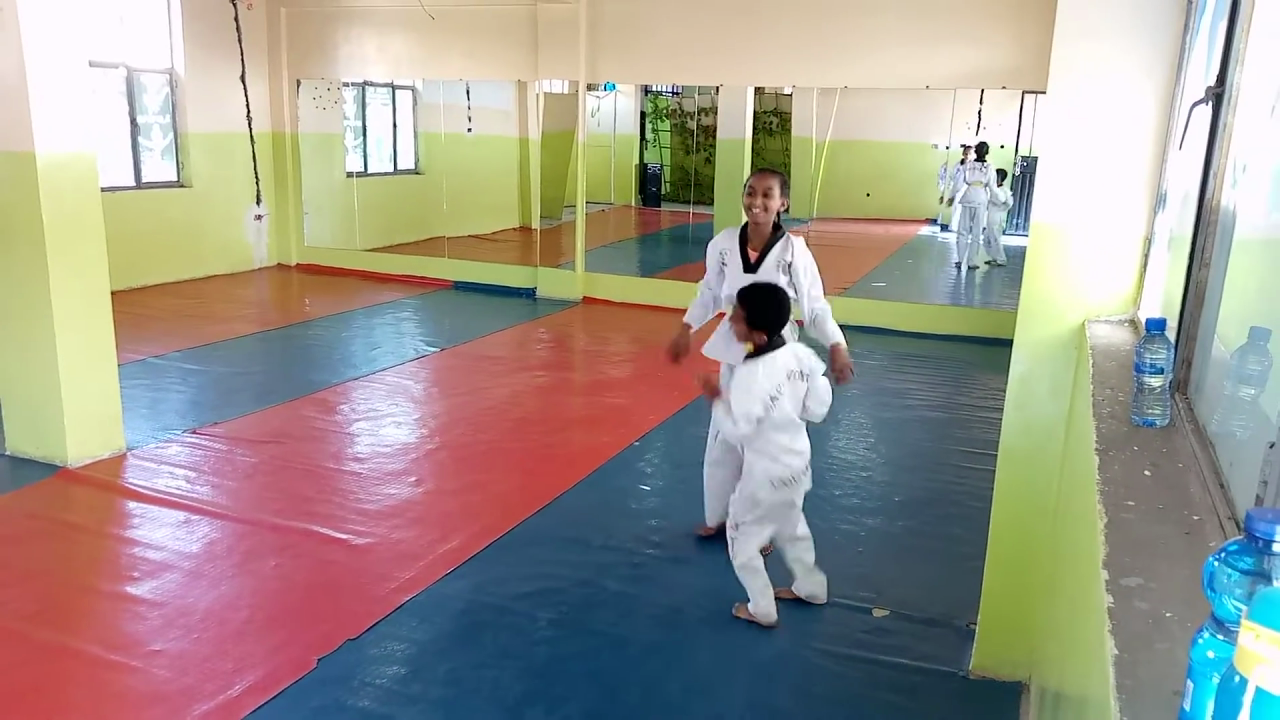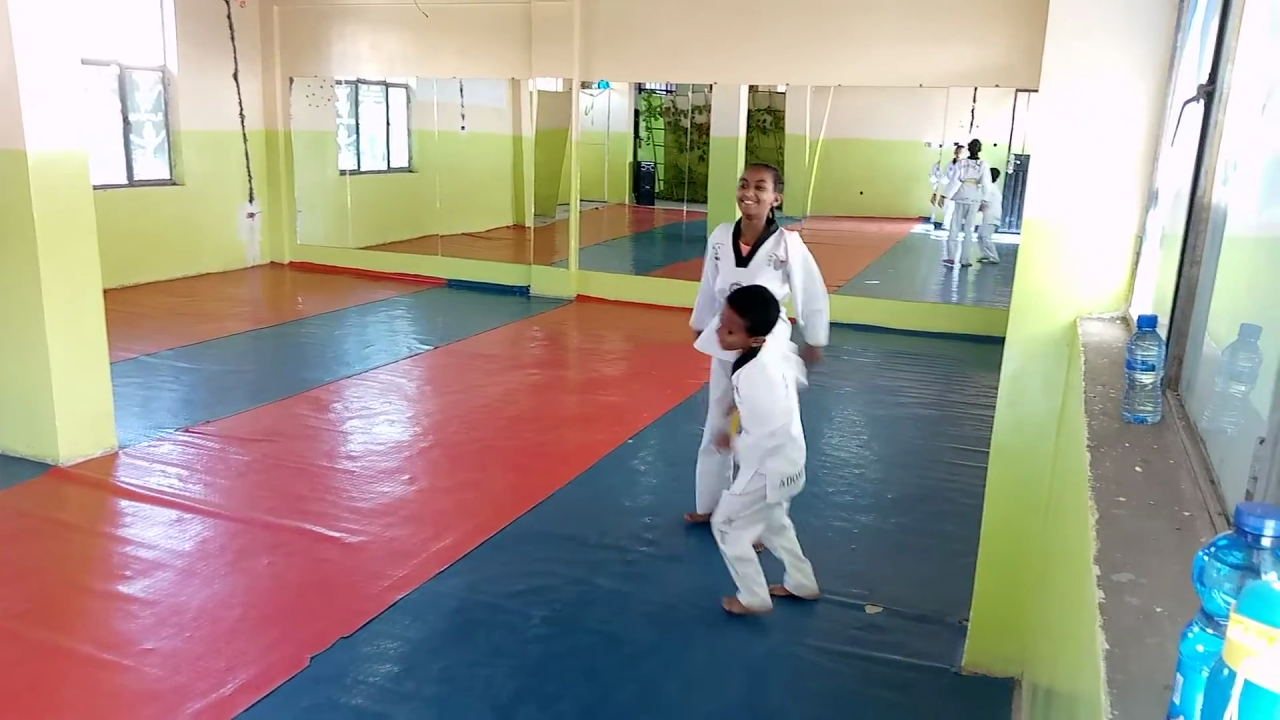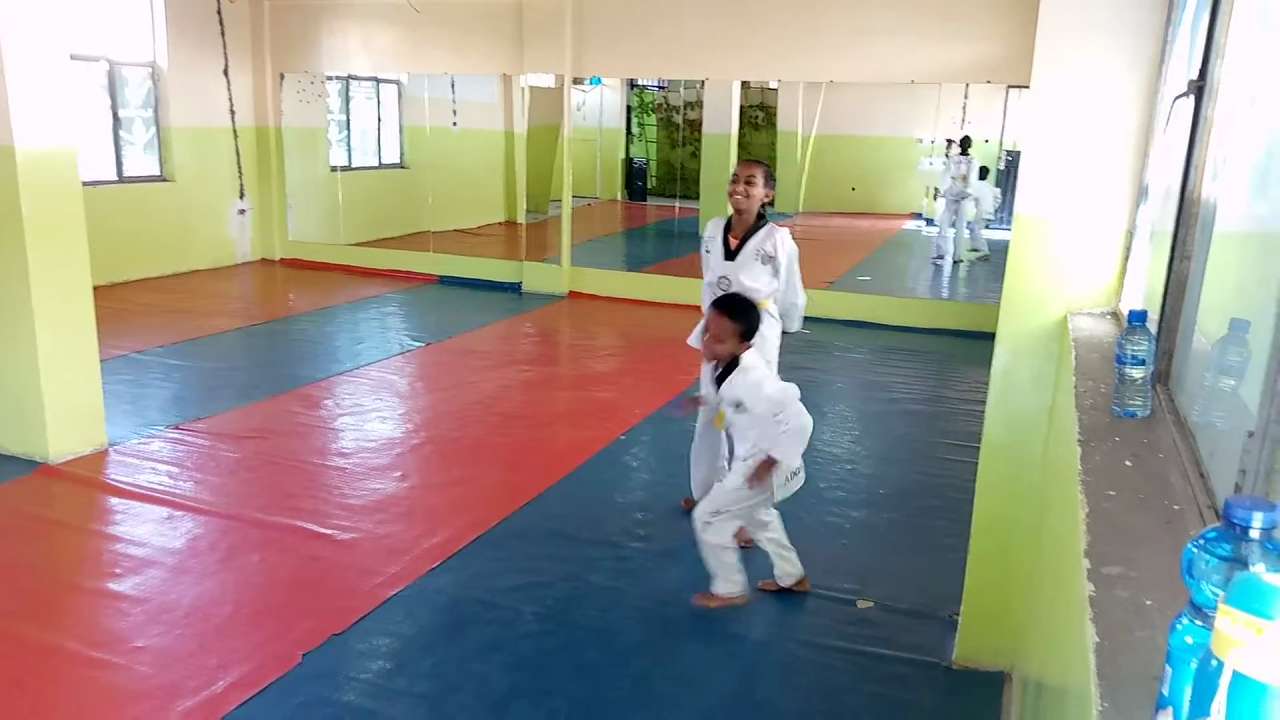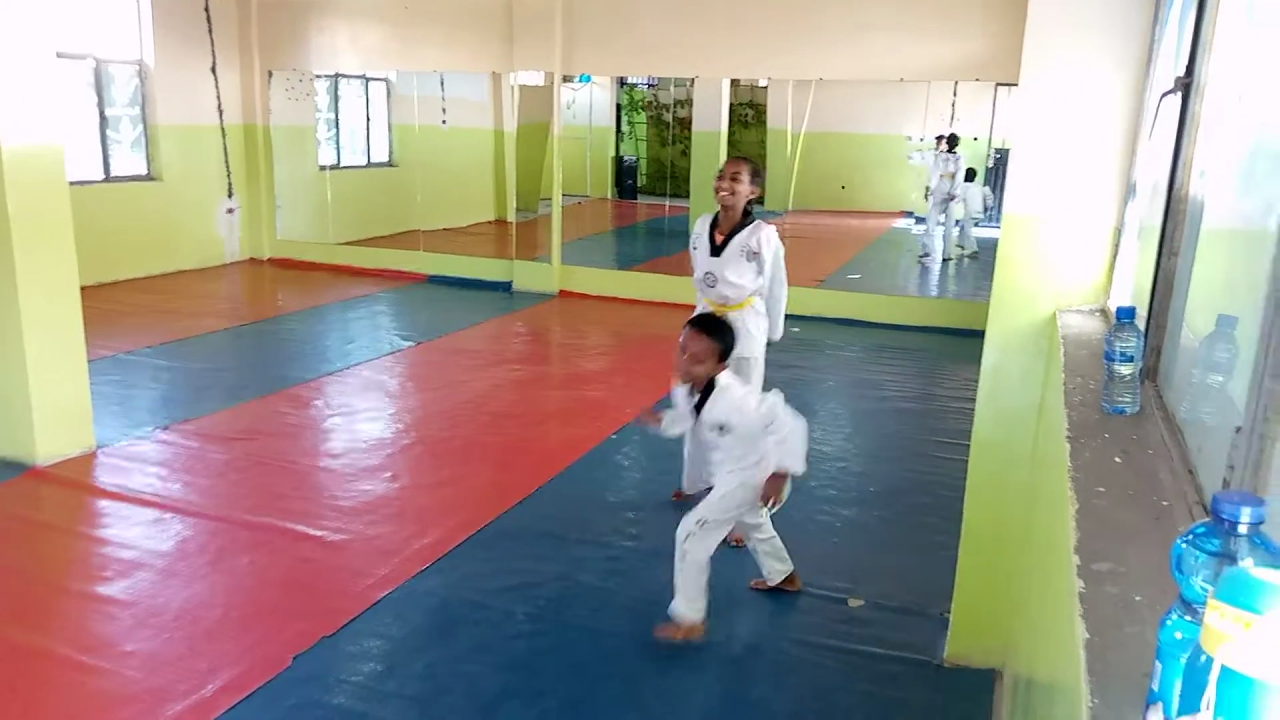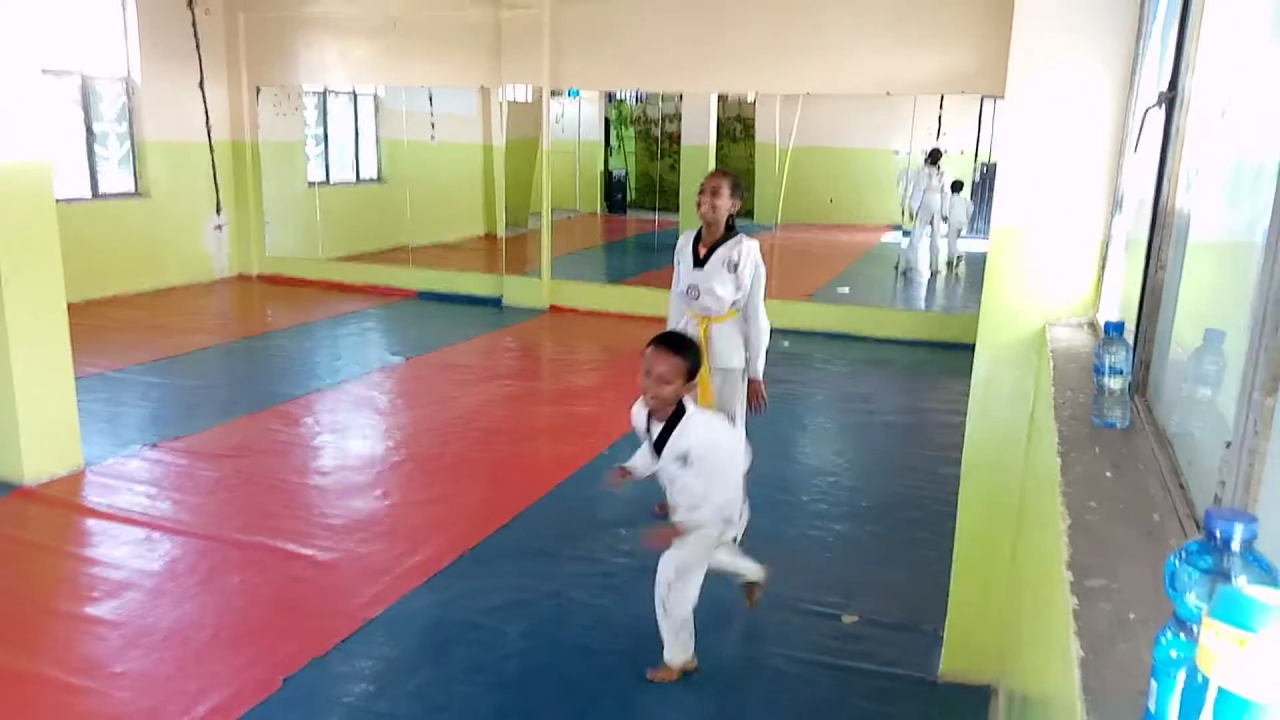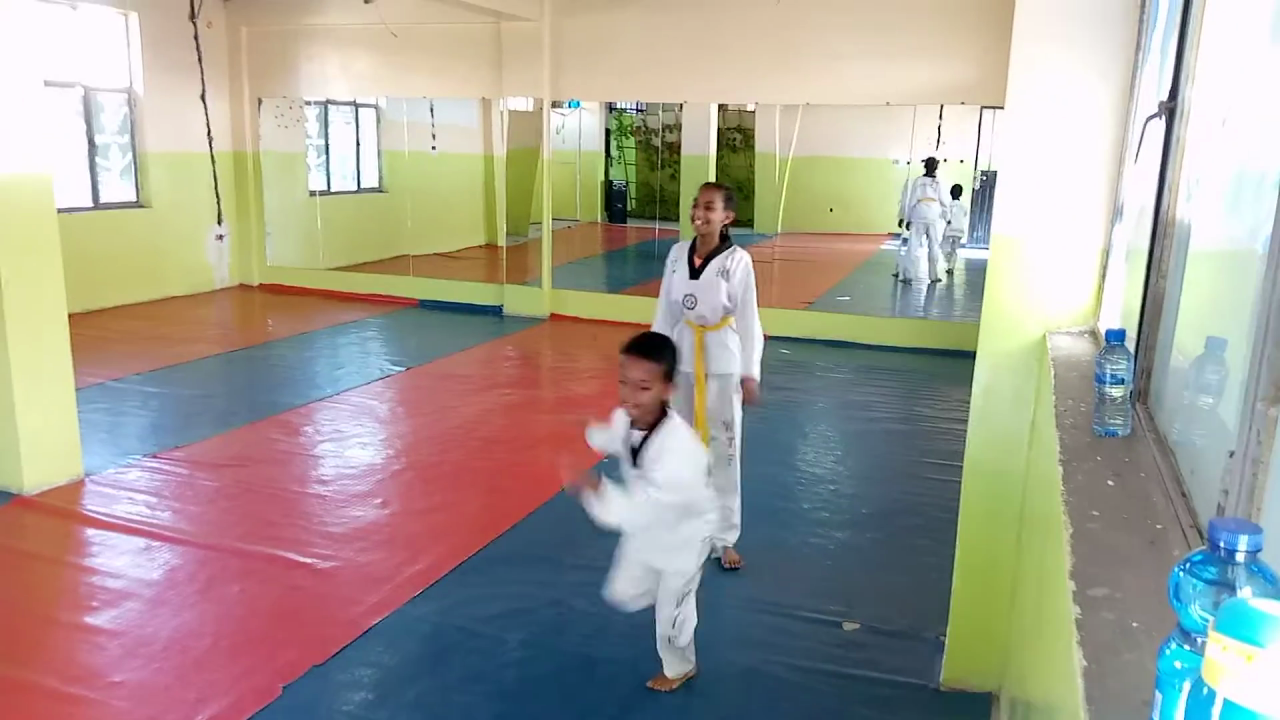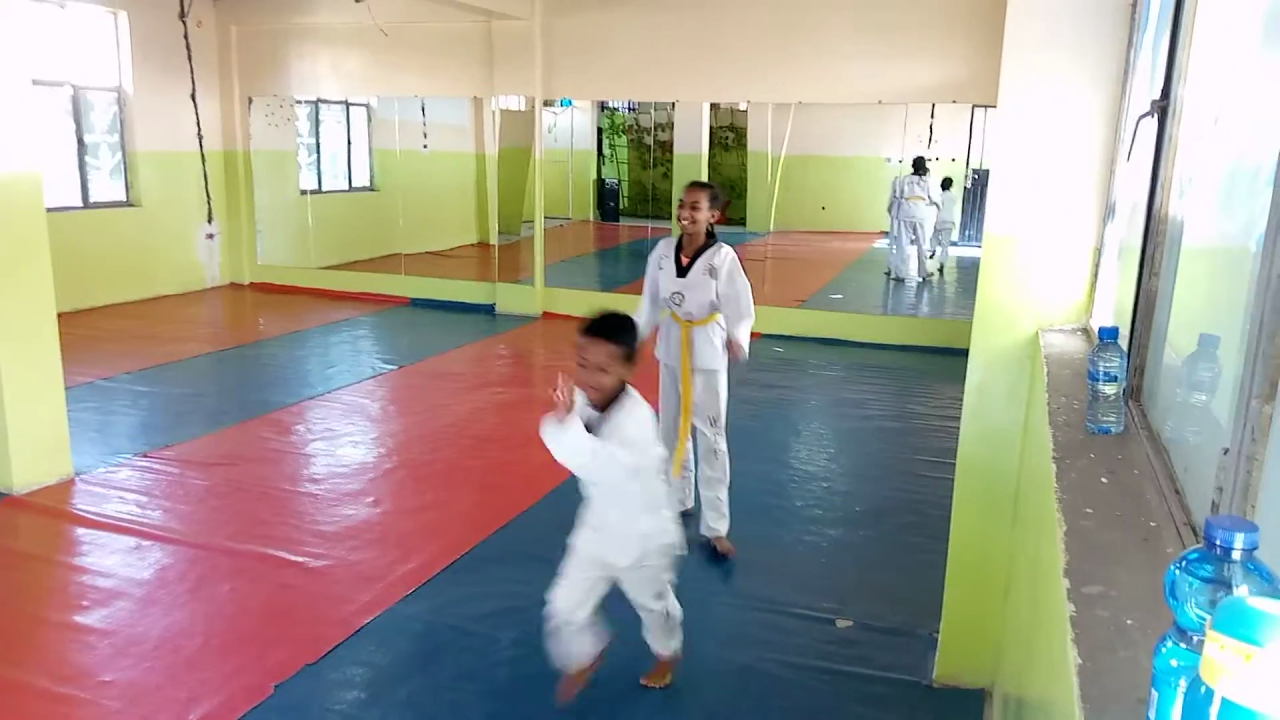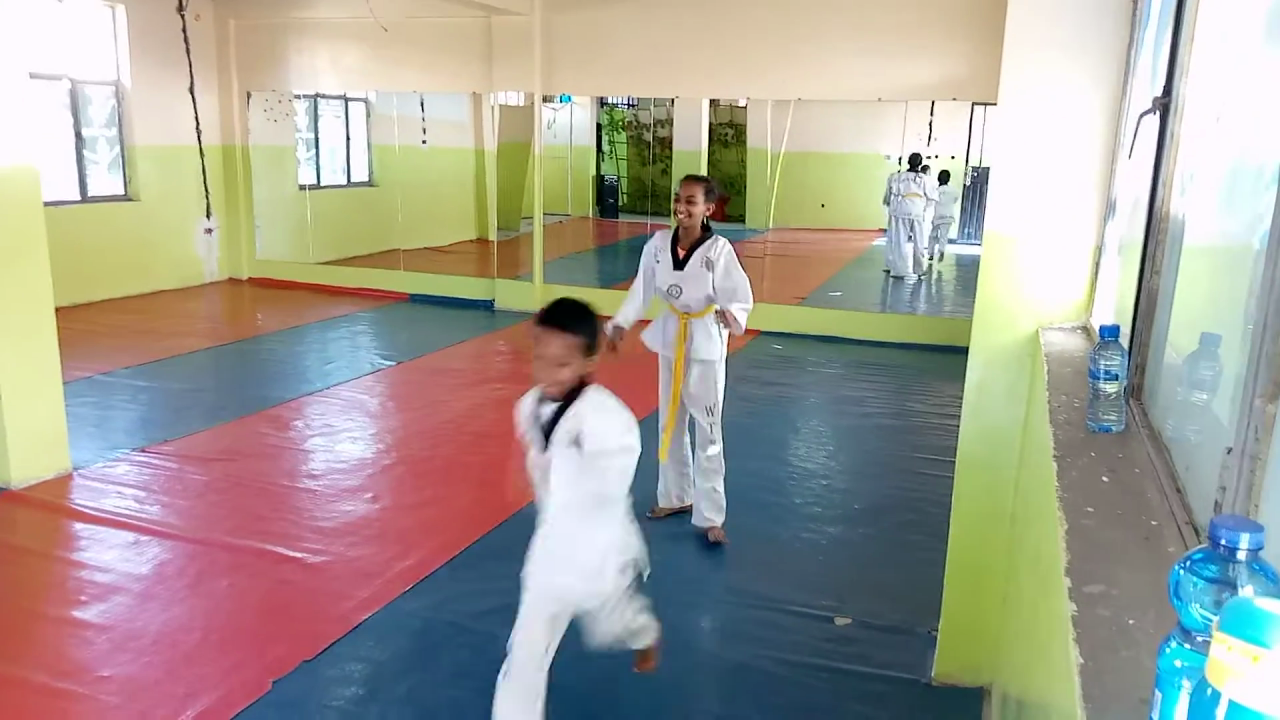
dt=0.1s
person 1, frame 1
left shoulder: (794, 250)
right shoulder: (724, 243)
left elbow: (815, 305)
right elbow: (709, 292)
left wrist: (836, 345)
right wrist: (687, 327)
right hip: (734, 347)
right knee: (723, 437)
right ankle: (718, 516)
person 1, frame 2
left shoulder: (788, 245)
right shoulder: (720, 237)
left elbow: (813, 296)
left wrist: (816, 341)
right wrist: (697, 326)
right hip: (726, 342)
right knee: (716, 427)
right ankle: (708, 505)
person 1, frame 3
left shoulder: (778, 240)
right shoulder: (713, 230)
left elbow: (792, 295)
left wrist: (787, 329)
left hip: (757, 341)
right knee: (709, 420)
right ankle: (704, 490)
person 1, frame 4
left shoulder: (764, 237)
right shoulder: (701, 228)
left elbow: (775, 294)
left wrist: (769, 335)
left hip: (744, 337)
right ankle: (696, 480)
person 1, frame 5
left shoulder: (746, 250)
right shoulder: (686, 242)
left elbow: (754, 313)
right elbow: (679, 298)
left wrist: (756, 374)
left hip: (728, 351)
right hip: (689, 342)
person 1, frame 6
left shoulder: (737, 261)
right shoulder: (677, 253)
left elbow: (749, 322)
right elbow: (666, 308)
left wrist: (750, 372)
left hip: (722, 359)
right hip: (683, 351)
left knee: (723, 447)
left ankle: (725, 538)
person 1, frame 7
left shoulder: (723, 257)
right shoulder: (663, 251)
left elbow: (741, 310)
right elbow: (651, 303)
left wrist: (736, 339)
left hip: (708, 352)
right hip: (671, 345)
left knee: (712, 441)
right knee: (671, 432)
left ankle: (717, 528)
right ankle: (678, 501)
person 1, frame 8
left shoulder: (719, 250)
right shoulder: (658, 243)
left elbow: (742, 297)
right elbow: (641, 291)
left wrist: (731, 316)
right wrist: (619, 322)
left hip: (705, 344)
right hip: (669, 337)
left knee: (707, 430)
right knee: (670, 424)
left ankle: (710, 516)
right ankle: (675, 497)
person 2, frame 1
left shoulder: (750, 376)
right shoulder: (801, 355)
left elbow: (736, 432)
right elbow: (817, 408)
left wrist: (718, 399)
left hip: (768, 475)
right hip: (797, 464)
left knee: (742, 537)
right knee: (790, 528)
left ankle: (761, 609)
right ankle: (811, 588)
person 2, frame 2
left shoulder: (754, 377)
right shoulder: (777, 349)
left elbow: (772, 432)
right elbow: (796, 378)
left wrist: (736, 443)
left hip: (768, 470)
right hip: (788, 462)
left knee: (727, 525)
right knee: (773, 522)
left ankle: (754, 598)
right ankle: (802, 583)
person 2, frame 3
left shoulder: (752, 381)
right shoulder: (719, 364)
left elbow: (798, 421)
left wrist: (773, 461)
right wrist: (705, 399)
left hip: (765, 464)
right hip: (753, 456)
left knee: (708, 519)
right knee: (758, 516)
left ankle: (729, 588)
right ankle: (792, 576)
person 2, frame 4
left shoulder: (736, 400)
right shoulder: (687, 388)
left elbow: (790, 426)
left wrist: (781, 474)
right wrist: (664, 421)
left hip: (751, 477)
right hip: (732, 473)
left knee: (692, 536)
right knee: (752, 525)
left ankle: (688, 619)
right ankle: (783, 575)
person 2, frame 5
left shoulder: (702, 431)
right shoulder: (643, 411)
left elbow: (723, 490)
left wrist: (684, 525)
right wrist: (633, 469)
left hip: (713, 514)
right hip: (687, 509)
left knee: (672, 582)
right knee: (710, 553)
left ankle: (679, 658)
right ankle: (752, 574)
person 2, frame 6
left shoulder: (678, 447)
right shoulder: (625, 419)
left elbow: (646, 509)
left wrist: (596, 493)
left hip: (683, 533)
right hip: (643, 530)
left knee: (671, 613)
right knee: (624, 593)
left ankle: (679, 667)
person 2, frame 7
left shoulder: (635, 418)
right shoulder: (582, 401)
left elbow: (600, 465)
left wrist: (564, 425)
left hip: (644, 531)
right hip: (598, 527)
left knee: (652, 602)
right knee: (565, 607)
left ankle: (667, 655)
right ankle: (584, 658)
person 2, frame 8
left shoulder: (604, 412)
right shoulder: (531, 405)
left elbow: (606, 482)
left wrist: (547, 467)
left hip: (602, 548)
right hip: (552, 547)
left knee: (610, 624)
right knee: (525, 656)
left ankle: (646, 636)
